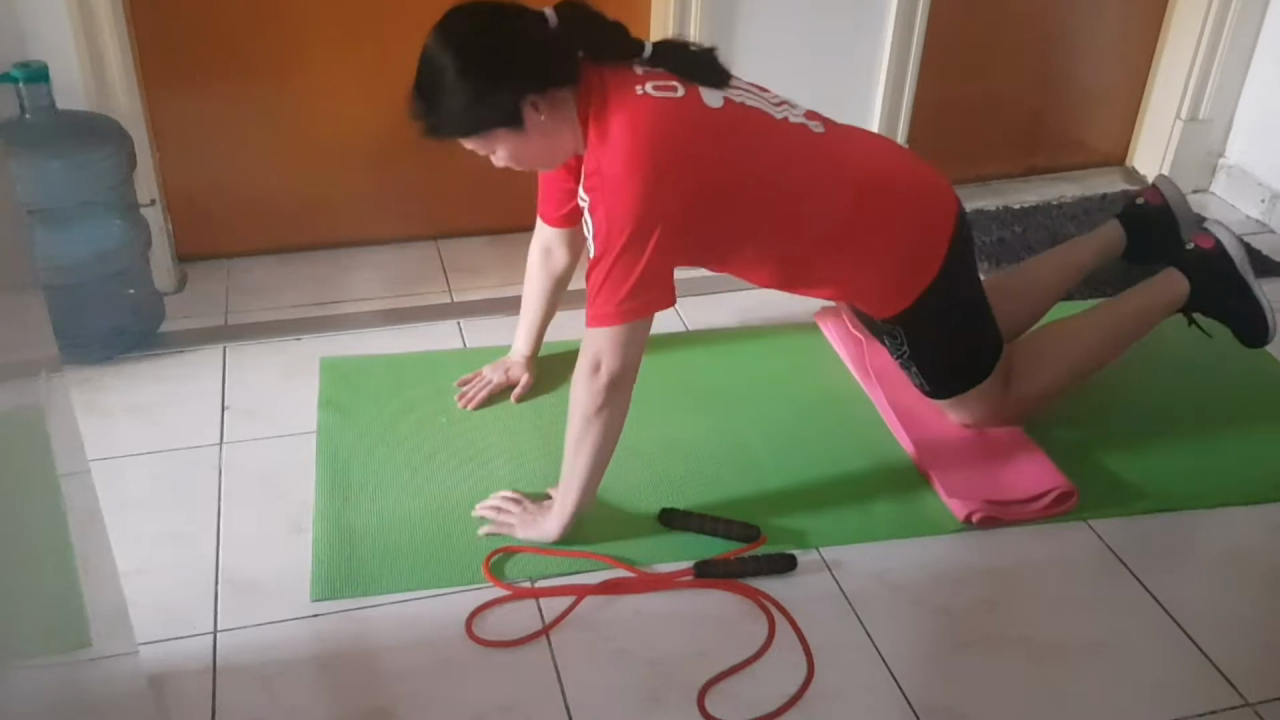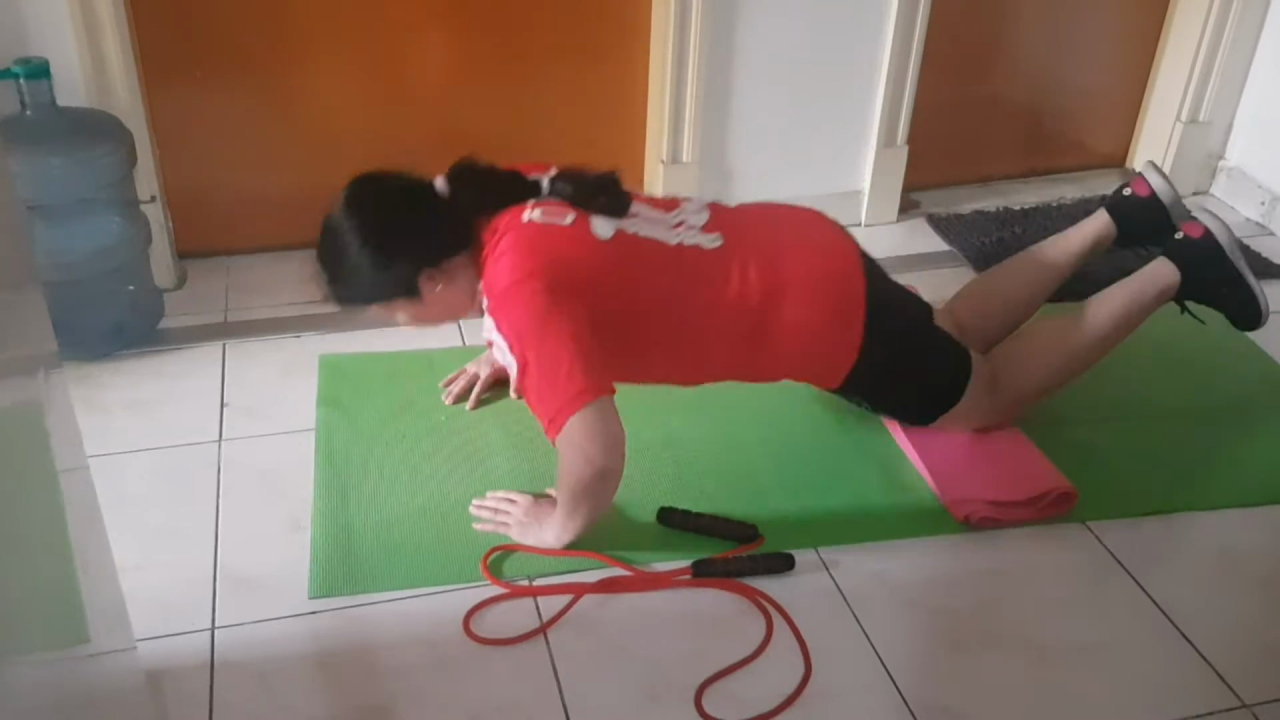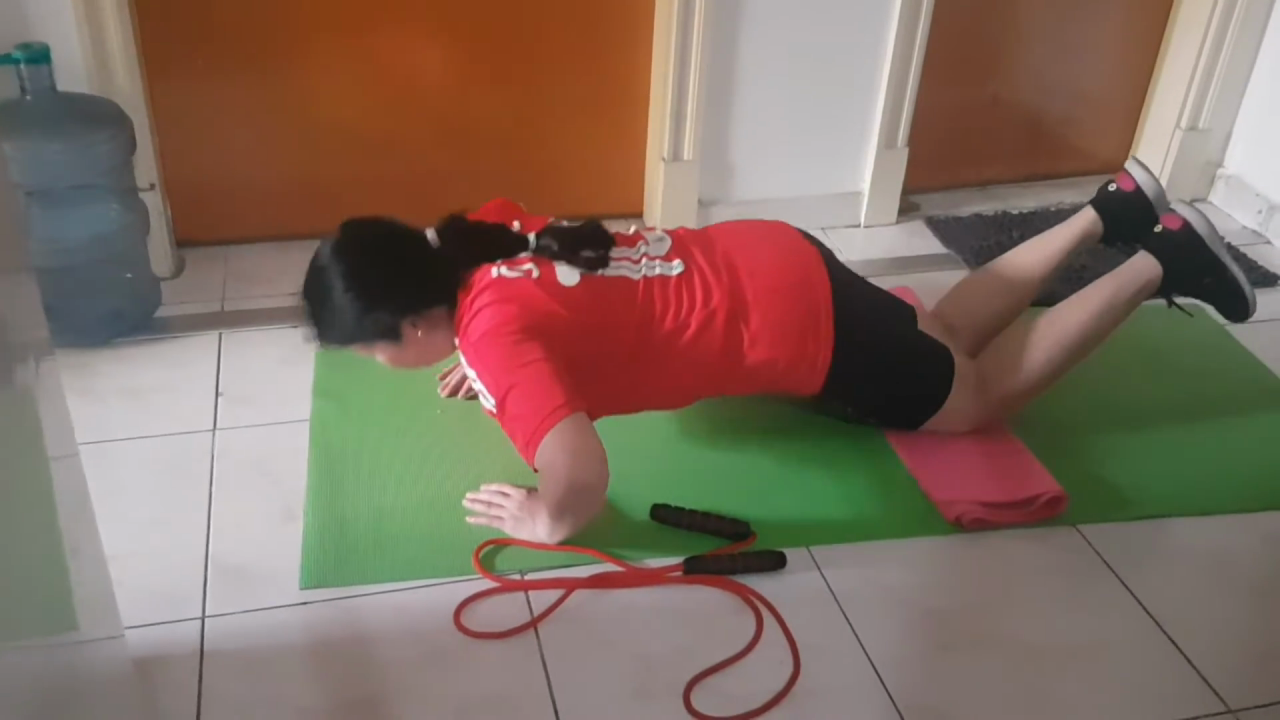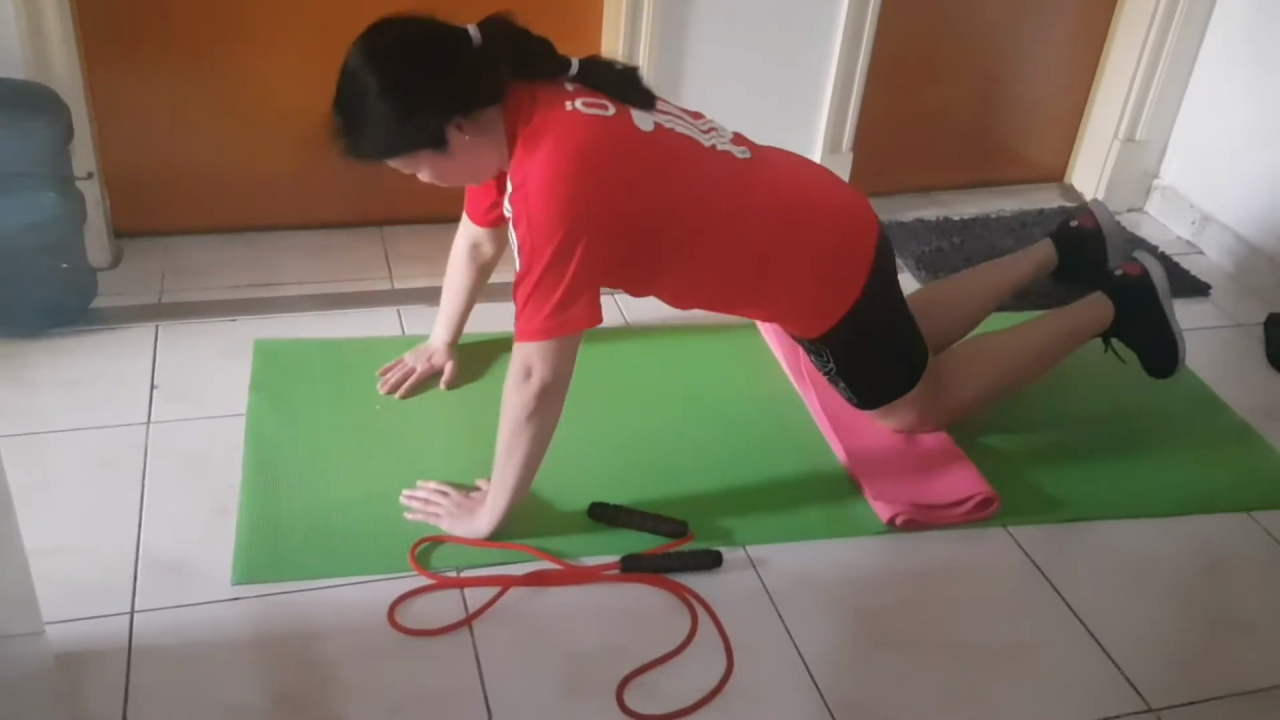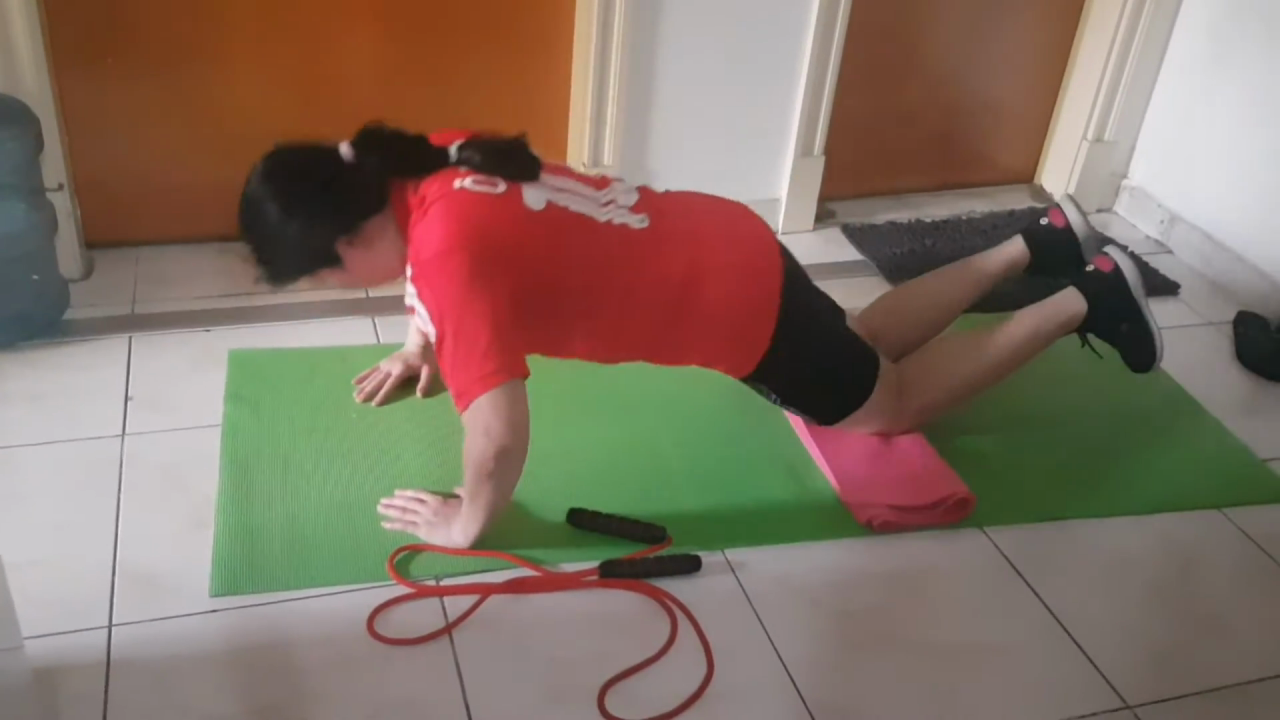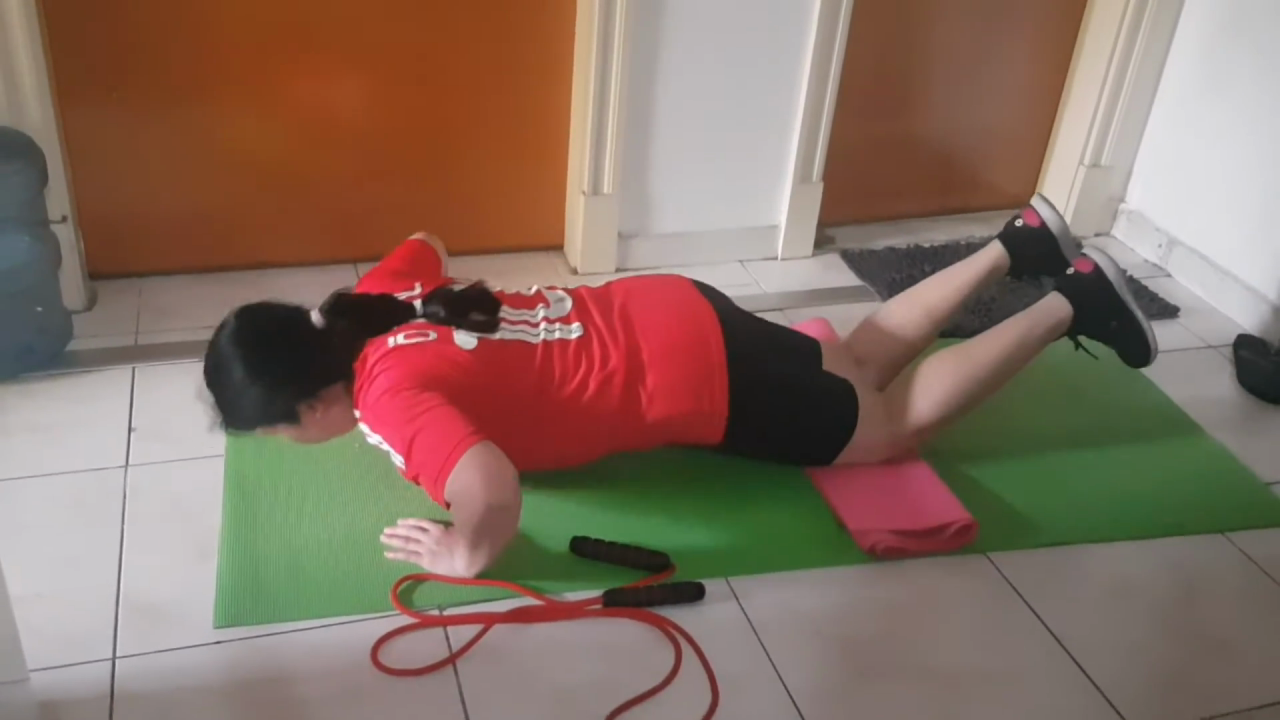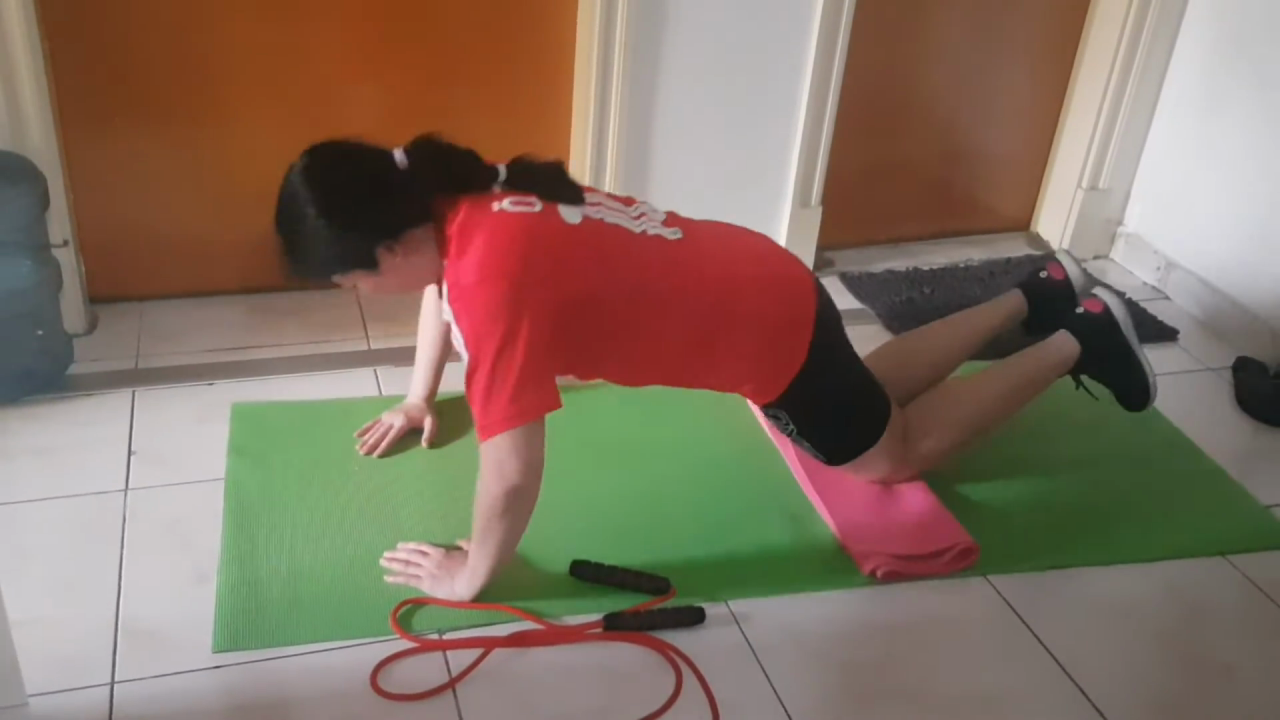
dt=0.7s
person 1, frame 1
left shoulder: (633, 155)
right shoulder: (583, 96)
left elbow: (608, 369)
right elbow: (555, 240)
left wrist: (558, 515)
right wrist: (520, 357)
left hip: (901, 237)
right hip: (869, 205)
left knee: (994, 397)
right knee: (978, 334)
left ankle: (1188, 278)
right ankle: (1133, 228)
person 1, frame 2
left shoulder: (520, 286)
right shoulder: (493, 204)
left elbow: (596, 456)
left wrist: (559, 525)
right wrist: (503, 355)
left hip: (820, 314)
right hip: (796, 253)
left knee: (987, 397)
right knee: (957, 336)
left ankle: (1172, 272)
right ankle: (1123, 216)
person 1, frame 3
left shoulder: (494, 331)
right shoulder: (473, 248)
left elbow: (581, 474)
left wrist: (546, 522)
left hip: (792, 318)
right hip: (770, 264)
left knee: (980, 394)
right knee: (947, 337)
left ankle: (1158, 261)
right ankle: (1111, 211)
person 1, frame 4
left shoulder: (557, 172)
right shoulder: (511, 104)
left elbow: (540, 378)
right elbow: (477, 234)
left wrist: (490, 509)
right wrist: (441, 343)
left hip: (824, 257)
right hip: (800, 213)
left knee: (924, 404)
right knee: (906, 346)
left ankle: (1108, 304)
right ankle: (1064, 249)
person 1, frame 5
left shoulder: (445, 257)
right shoulder: (420, 167)
left elbow: (501, 433)
left wrist: (467, 520)
right wrist: (423, 346)
left hip: (739, 299)
right hip: (719, 244)
left knee: (894, 400)
right knee: (870, 345)
left ankle: (1081, 300)
right ankle: (1033, 244)
person 1, frame 6
left shoulder: (389, 398)
right shoulder: (367, 313)
left elbow: (492, 488)
right elbow: (425, 245)
left wrist: (466, 554)
left hip: (688, 378)
right hip: (664, 313)
left knee: (889, 427)
right knee: (860, 365)
left ankle: (1068, 304)
right ankle: (1015, 246)
person 1, frame 7
left shoulder: (491, 270)
right shoulder: (453, 200)
left elbow: (512, 471)
left wrist: (470, 575)
right wrist: (419, 400)
left hip: (768, 324)
right hip: (746, 281)
left knee: (896, 452)
right knee: (870, 397)
left ankle: (1074, 343)
right ankle: (1034, 298)
